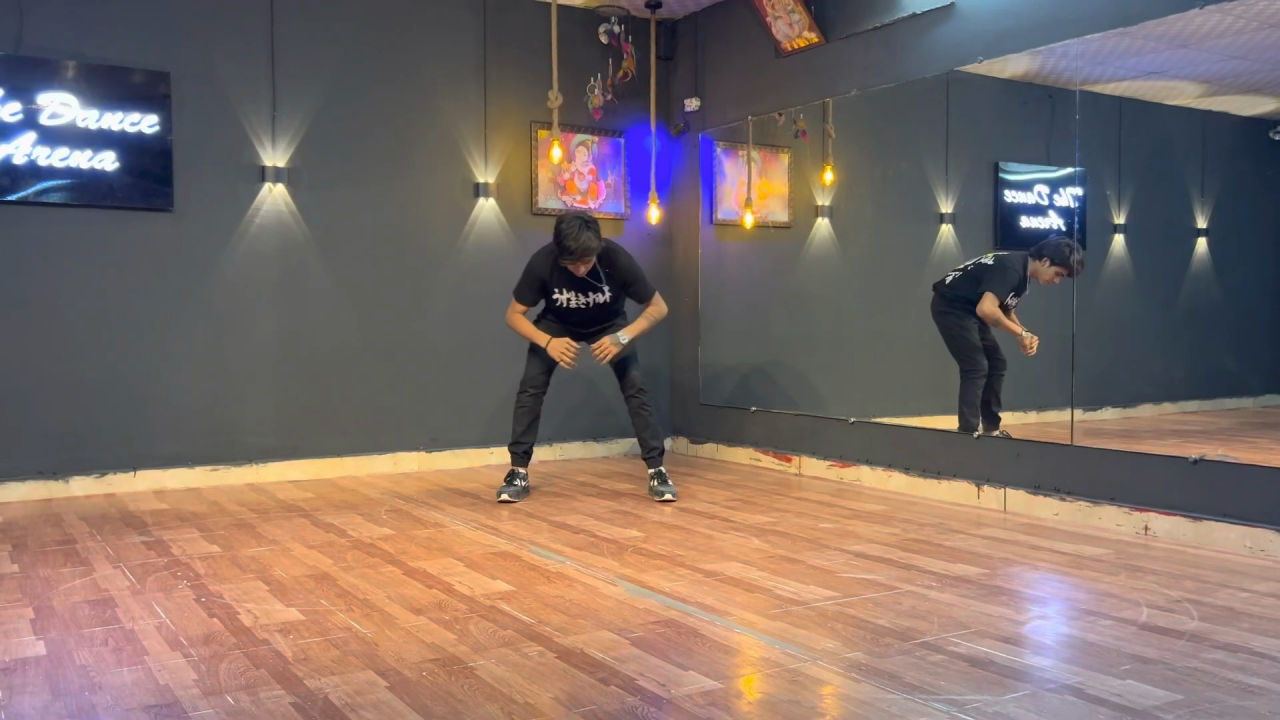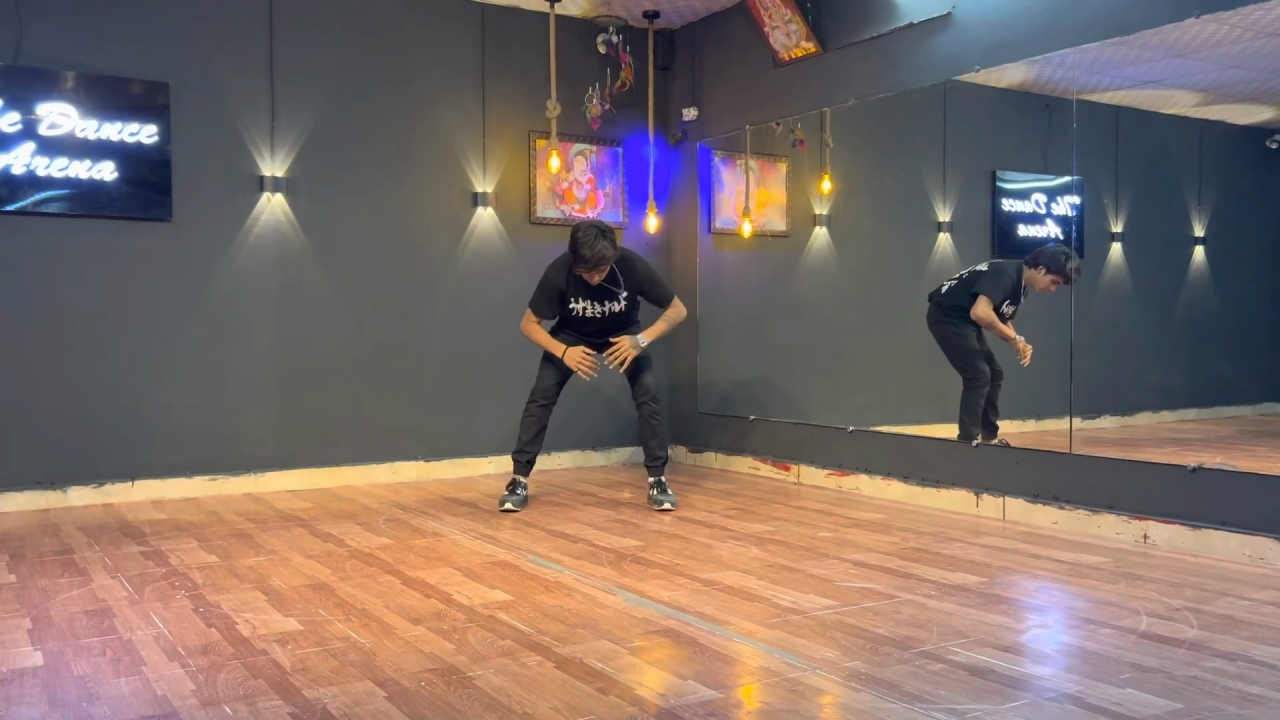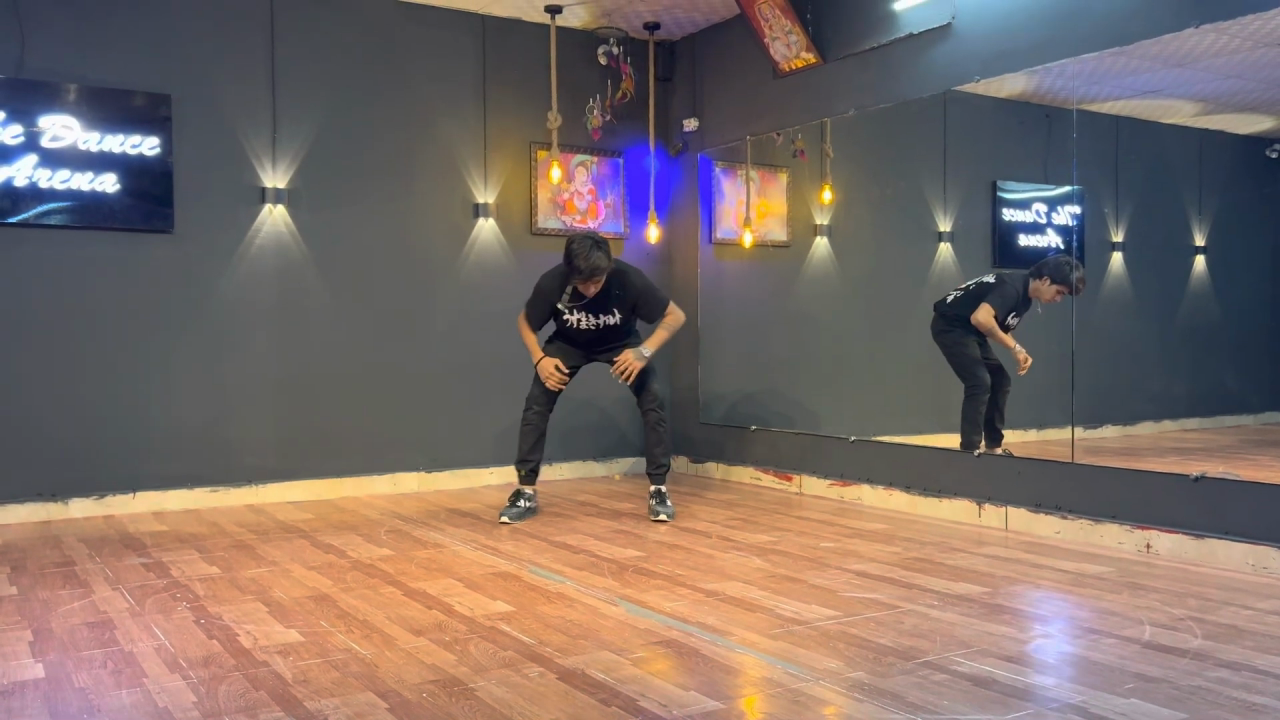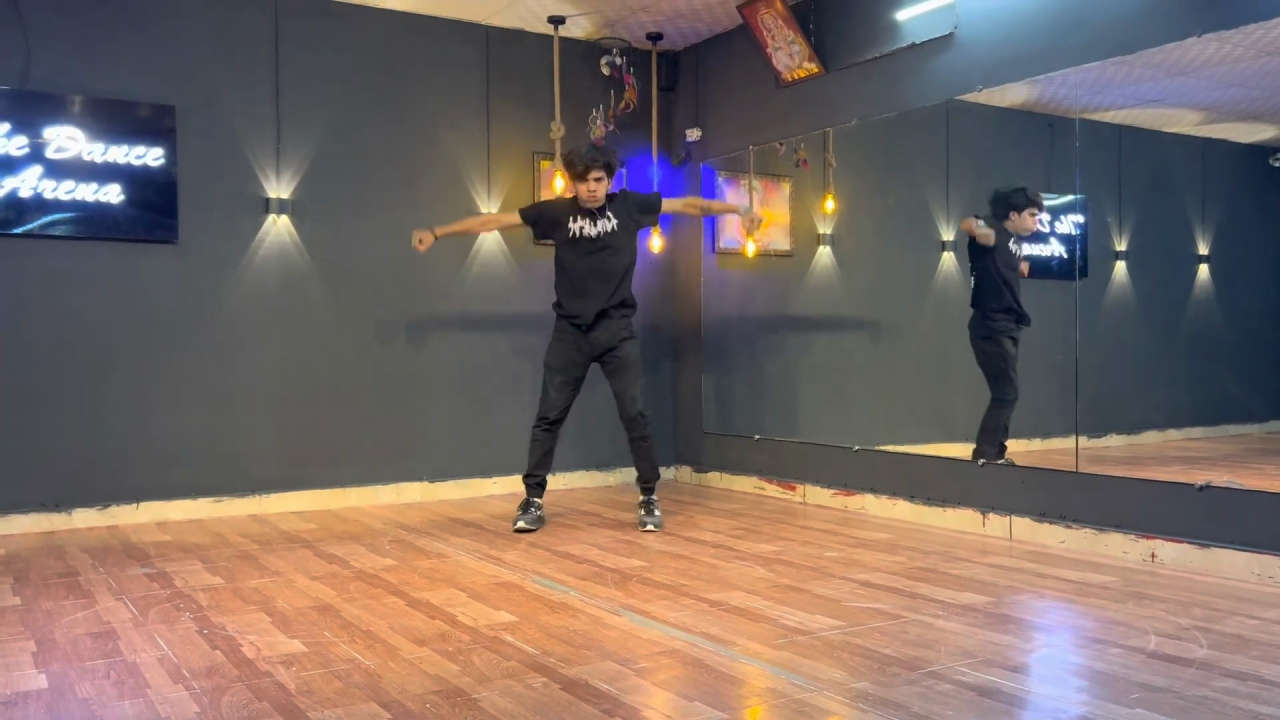
dt=0.7s
person 1, frame 1
left shoulder: (618, 259)
right shoulder: (543, 262)
left elbow: (659, 308)
right elbow: (514, 313)
left wrist: (623, 337)
right wrist: (547, 342)
left hip: (609, 324)
right hip: (557, 325)
left knee: (635, 389)
right knee: (530, 388)
left ankle: (657, 470)
right ankle: (518, 471)
person 1, frame 2
left shoulder: (633, 266)
right shoulder: (558, 272)
left elbow: (677, 310)
right elbow: (529, 323)
left wrist: (642, 340)
right wrist: (563, 352)
left hip: (623, 334)
right hip: (570, 335)
left knee: (647, 397)
right knee: (541, 396)
left ankle: (657, 479)
right ankle: (519, 480)
person 1, frame 3
left shoulder: (630, 280)
right shoulder: (552, 283)
left elbow: (675, 316)
right elbow: (524, 322)
left wrist: (645, 352)
right wrist: (540, 359)
left hip: (623, 346)
right hip: (568, 346)
left knee: (653, 402)
right knee: (537, 403)
left ankle: (659, 489)
right ankle: (525, 491)
person 1, frame 4
left shoulder: (629, 205)
right shoulder: (554, 211)
left elbow: (685, 204)
right elbow: (499, 220)
left wrist: (737, 209)
right wrist: (438, 231)
left hip: (617, 330)
right hip: (570, 330)
left knee: (635, 415)
right knee: (549, 415)
left ankle: (648, 497)
right ankle: (533, 499)
person 2, frame 1
left shoulder: (1023, 274)
right shoulder: (1010, 268)
left elbow: (1005, 311)
right elbow: (986, 309)
left wrist: (1025, 334)
right wrist: (1020, 333)
left hip: (968, 310)
right hip: (950, 307)
left knee: (996, 364)
right knee: (976, 367)
left ankle: (990, 429)
right ankle: (968, 433)
person 2, frame 2
left shoulder: (1021, 287)
right shoulder: (1004, 275)
left elbow: (1002, 321)
right elbow: (979, 312)
left wrist: (1020, 344)
right wrist: (1015, 337)
left hip: (964, 321)
right hip: (946, 317)
left knee: (993, 374)
right knee: (979, 376)
left ankle: (989, 437)
right ankle: (967, 441)
person 2, frame 3
left shoulder: (1026, 299)
right shoulder: (1011, 288)
left elbow: (1001, 328)
right elbow: (980, 318)
left wrist: (1021, 354)
right wrist: (1013, 347)
left hip: (970, 331)
right hip: (951, 326)
left knee: (999, 382)
right knee: (980, 383)
left ankle: (993, 446)
right ankle: (970, 450)
person 2, frame 4
left shoulder: (1014, 240)
right shoulder: (992, 231)
right elbow: (968, 225)
right wrist: (979, 228)
left hip: (1006, 329)
right hip: (991, 328)
left knee: (1007, 396)
right knee: (1005, 395)
left ankle: (995, 454)
right ankle: (983, 457)
